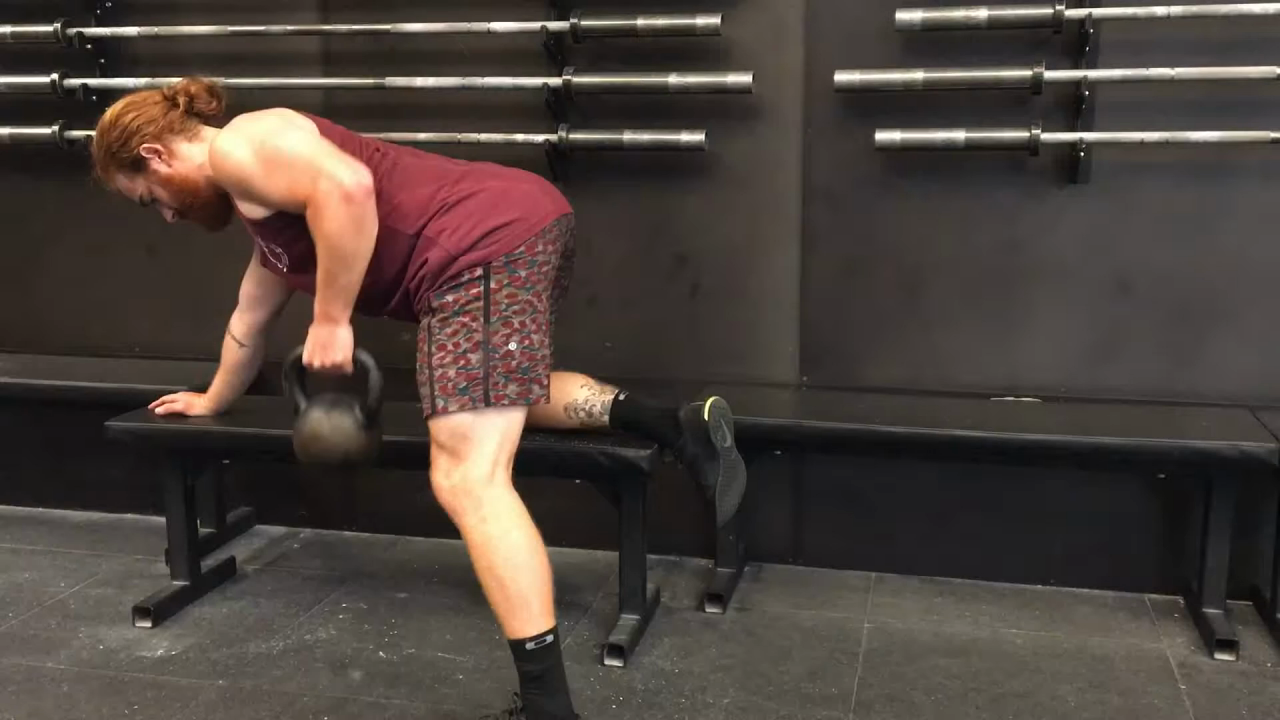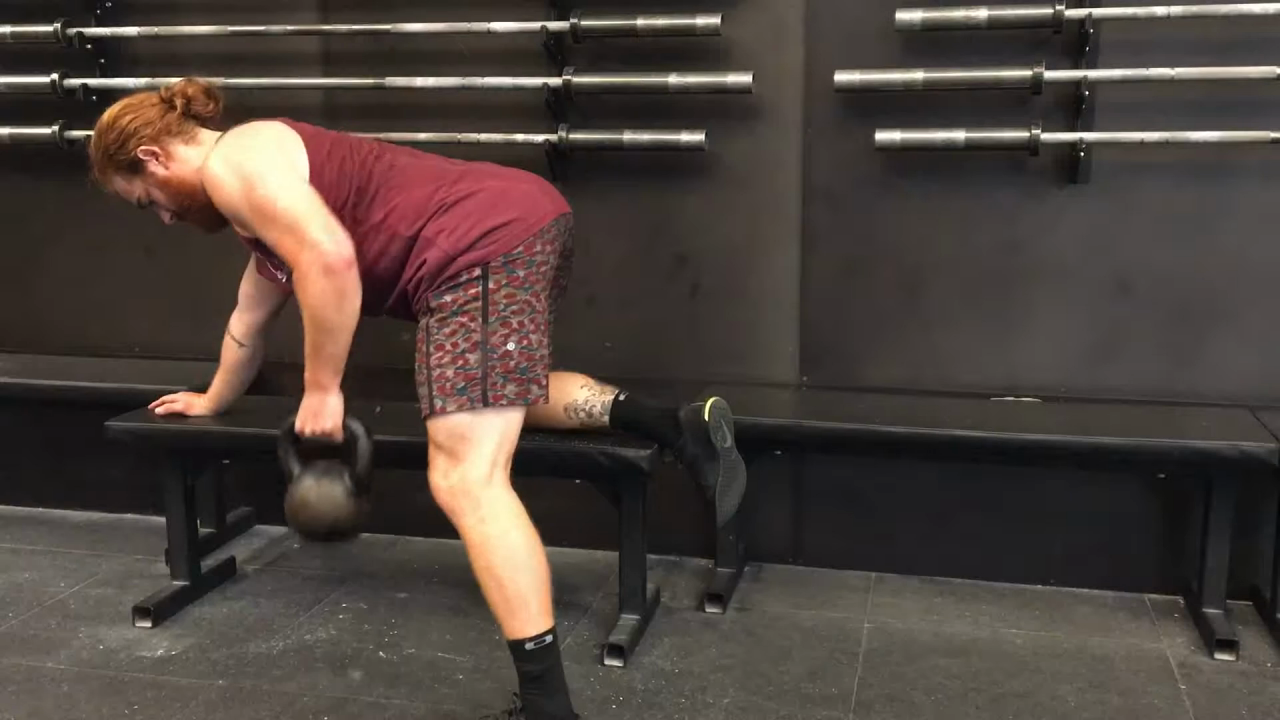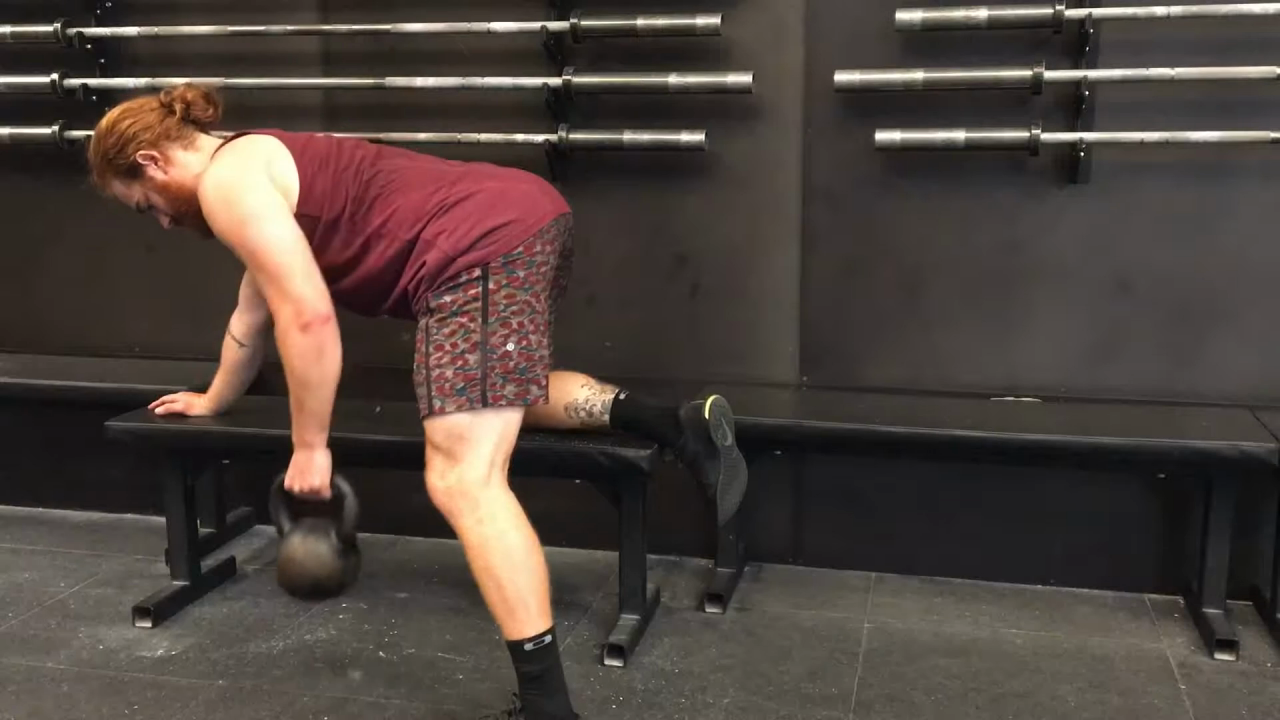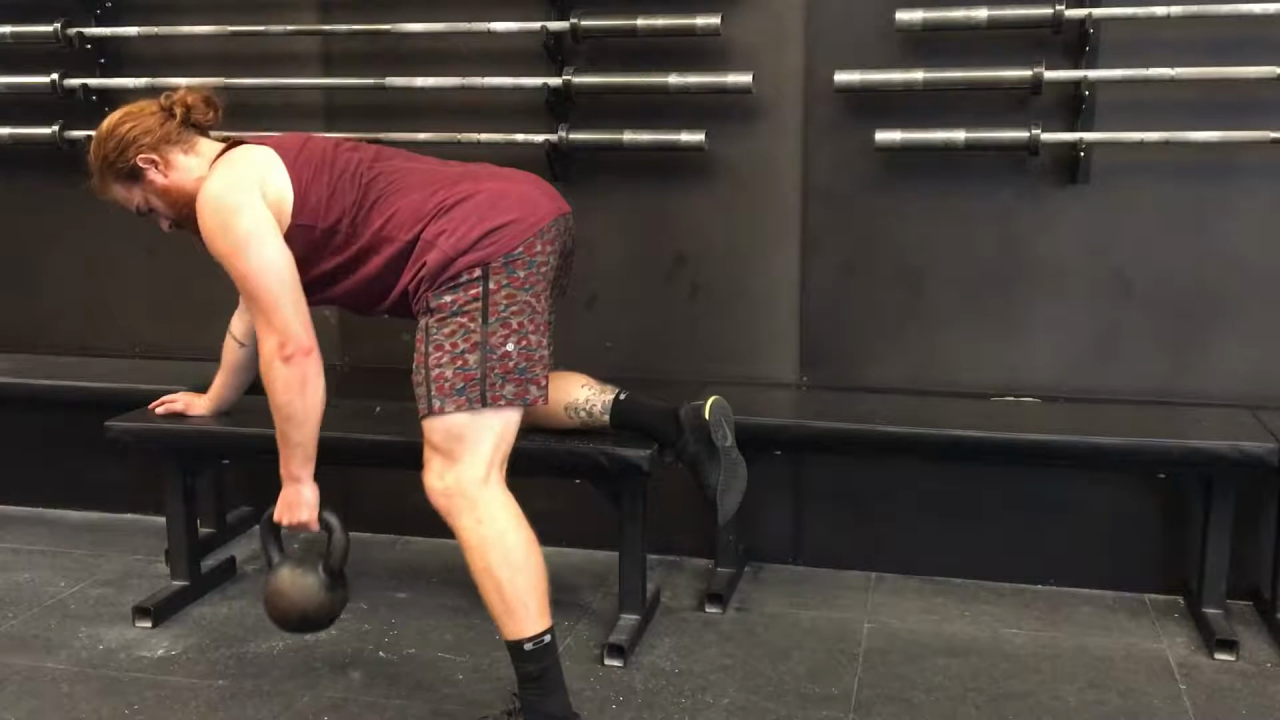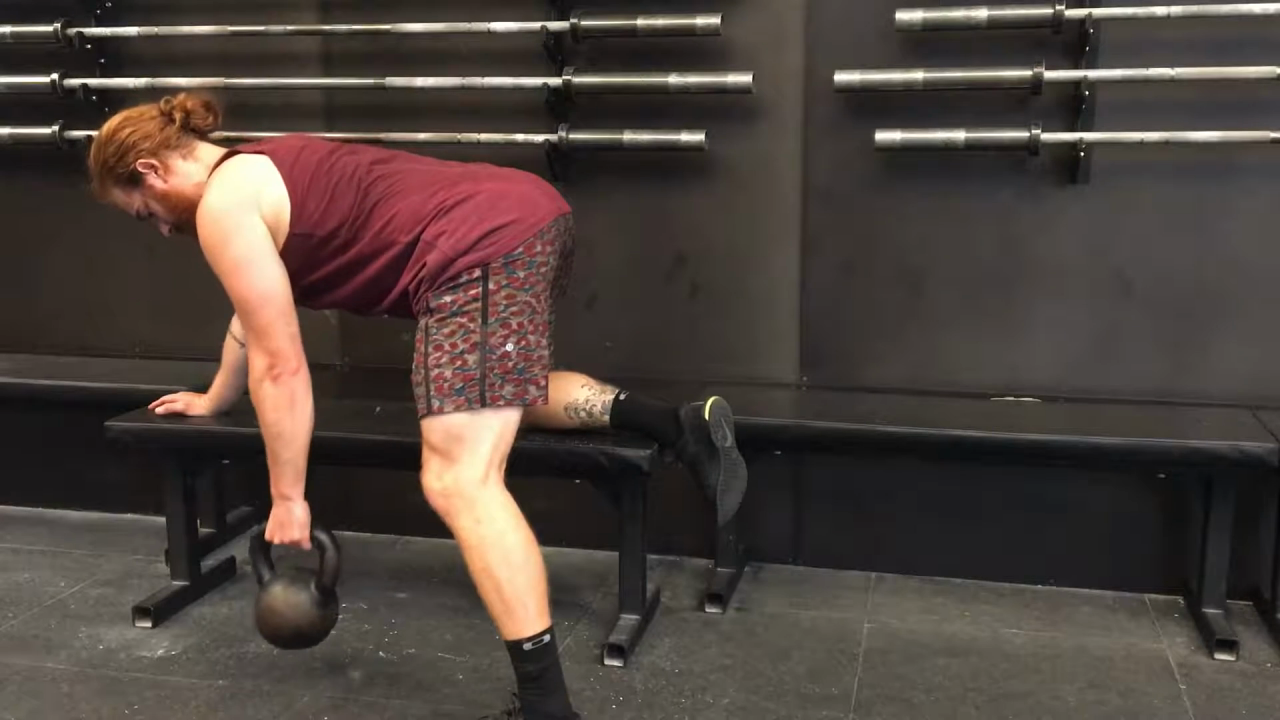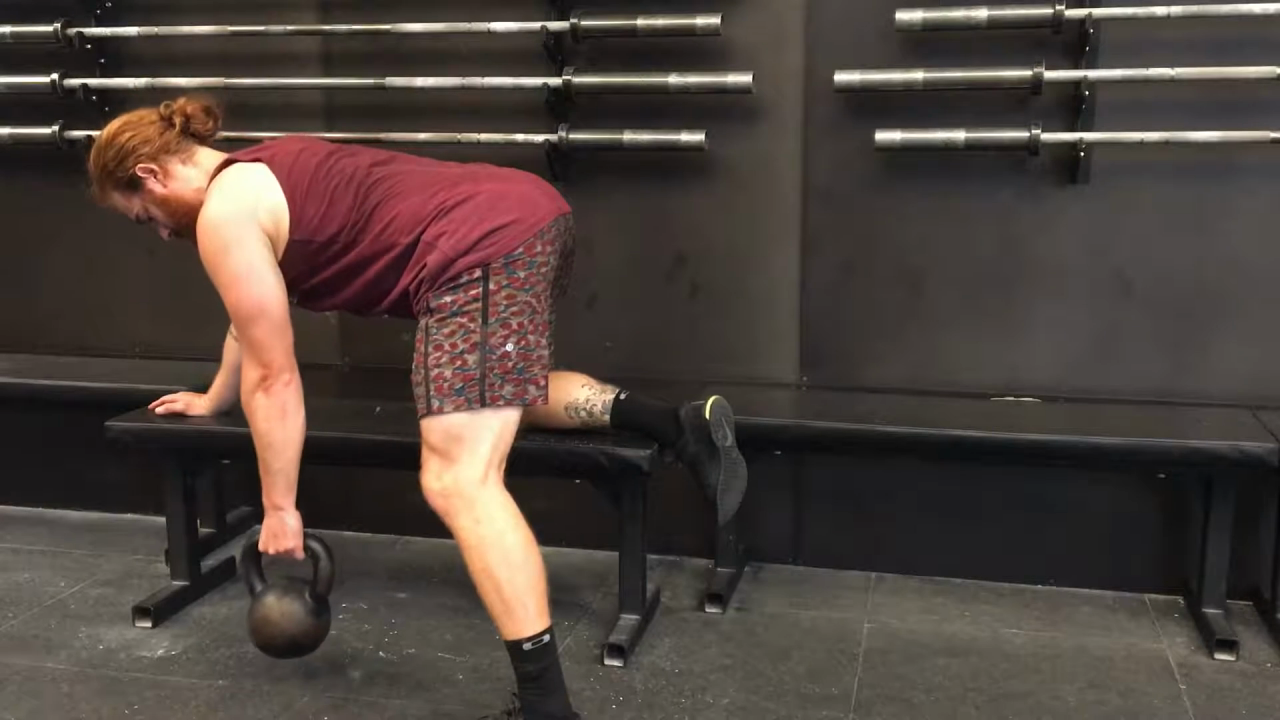
dt=0.2s
person 1, frame 1
left shoulder: (242, 146)
right shoulder: (259, 178)
left elbow: (350, 188)
right elbow: (252, 313)
left wrist: (331, 323)
right wrist: (212, 400)
left hip: (484, 244)
right hip: (526, 214)
left knee: (468, 482)
right knee: (498, 391)
right ankle: (681, 426)
person 1, frame 2
left shoulder: (233, 163)
right shoulder: (260, 173)
left elbow: (331, 264)
right elbow: (253, 314)
left wrist: (321, 392)
right wrist: (213, 400)
left hip: (482, 246)
right hip: (526, 214)
left knee: (467, 483)
right knee: (496, 393)
right ankle: (681, 427)
person 1, frame 3
left shoulder: (226, 183)
right shoulder: (262, 167)
left elbow: (308, 321)
right elbow: (255, 313)
left wrist: (310, 449)
right wrist: (213, 401)
left hip: (481, 246)
right hip: (525, 214)
left knee: (463, 484)
right knee: (497, 393)
right ankle: (683, 425)
person 1, frame 4
left shoulder: (223, 195)
right shoulder: (263, 168)
left elbow: (292, 350)
right elbow: (257, 316)
left wrist: (297, 482)
right wrist: (213, 400)
left hip: (481, 246)
right hip: (526, 212)
left knee: (462, 484)
right knee: (496, 393)
right ankle: (682, 425)
person 1, frame 5
left shoulder: (224, 206)
right shoulder: (262, 170)
left elbow: (280, 365)
right elbow: (256, 321)
left wrist: (287, 501)
right wrist: (213, 400)
left hip: (481, 248)
right hip: (527, 211)
left knee: (459, 485)
right knee: (498, 394)
right ankle: (681, 424)
person 1, frame 6
left shoulder: (225, 214)
right shoulder: (263, 173)
left elbow: (273, 376)
right elbow: (255, 324)
left wrist: (280, 510)
right wrist: (213, 400)
left hip: (481, 247)
right hip: (528, 211)
left knee: (459, 484)
right knee: (497, 393)
right ankle: (682, 424)
